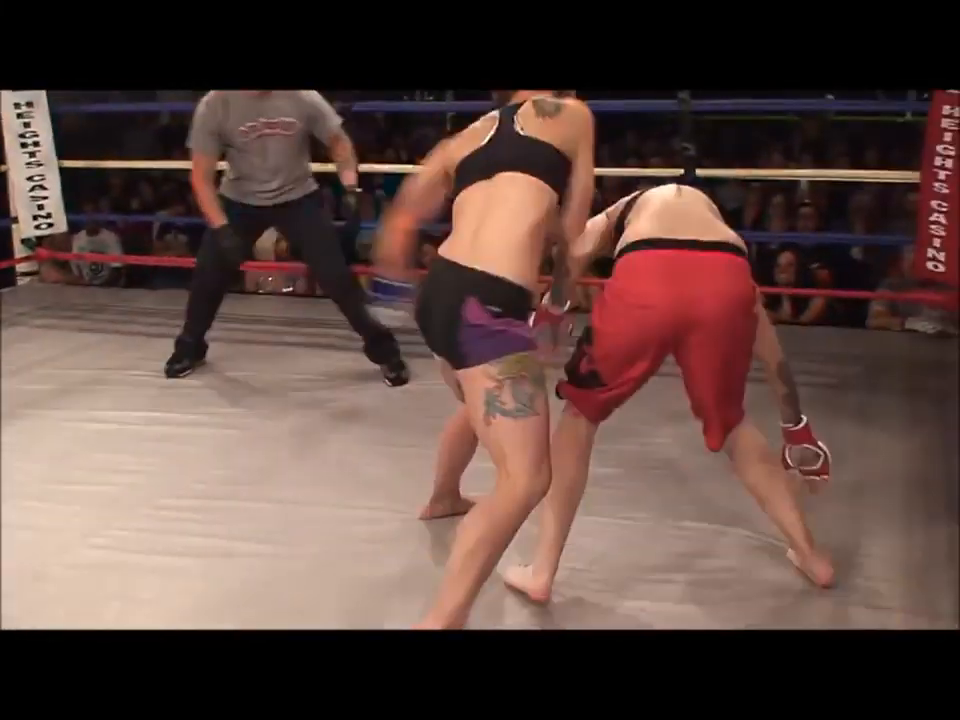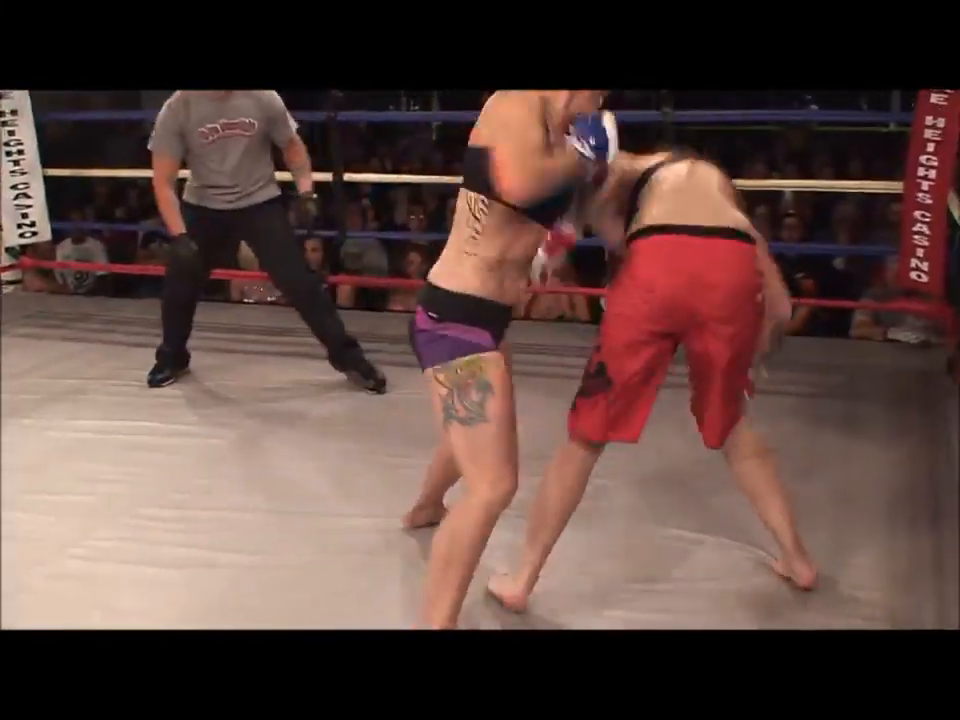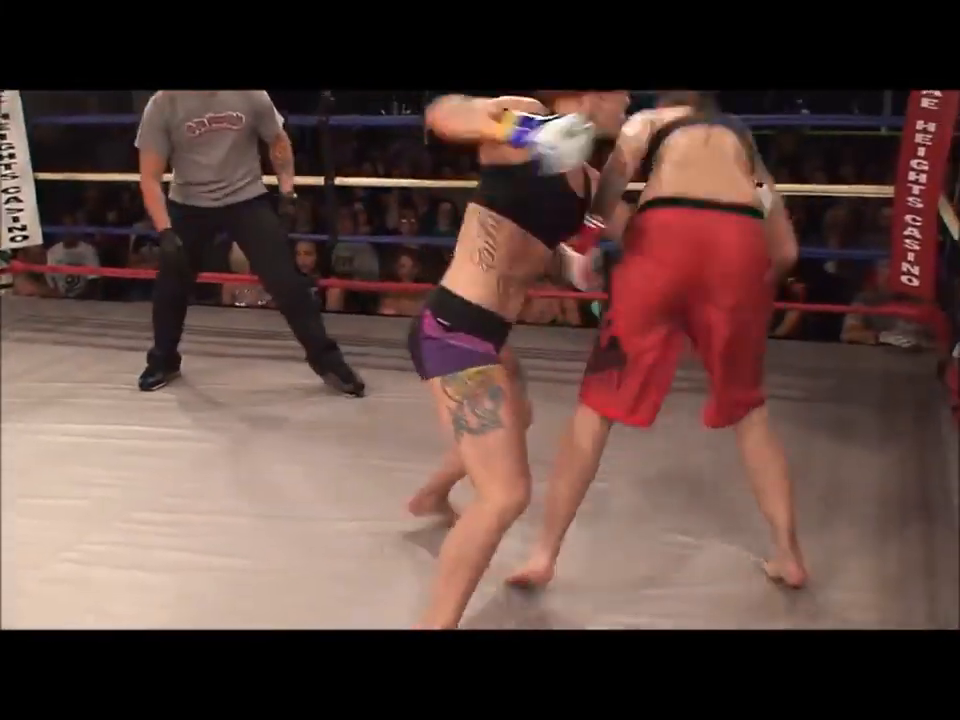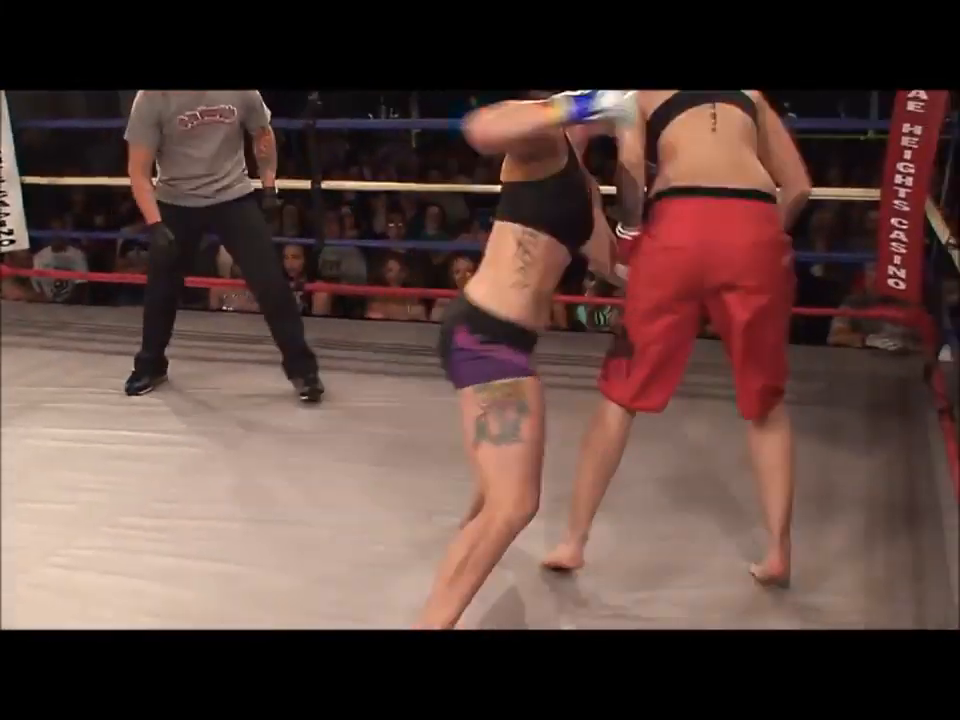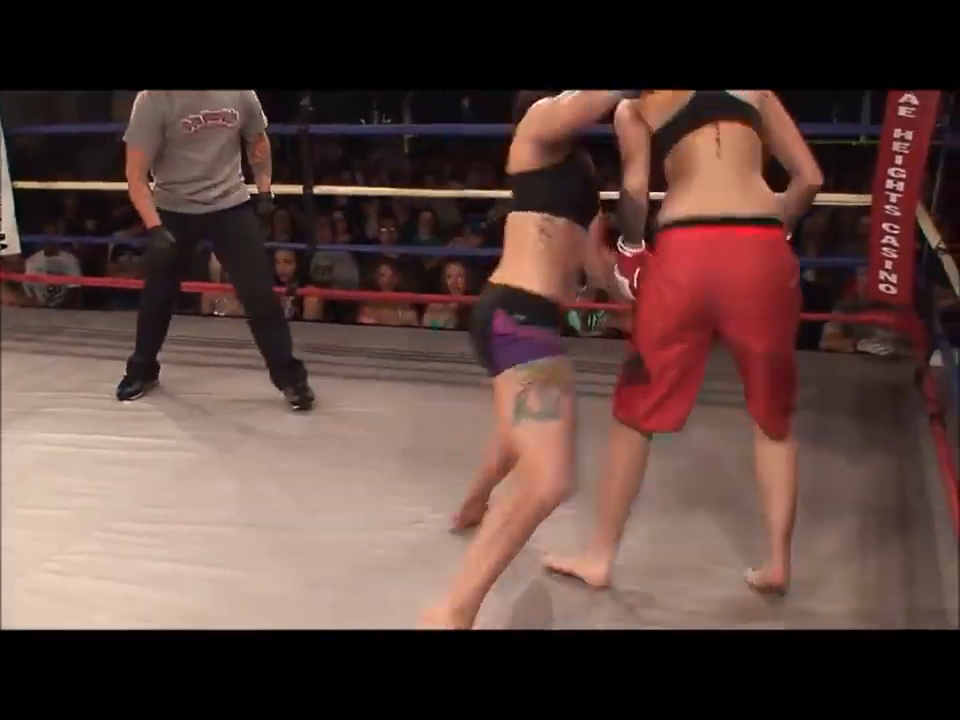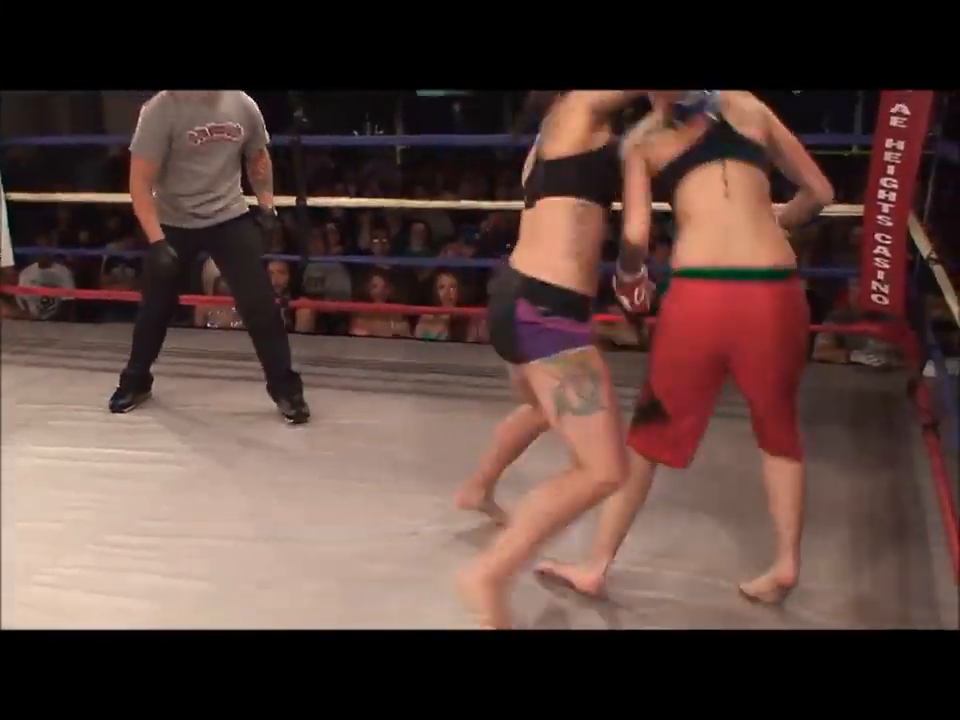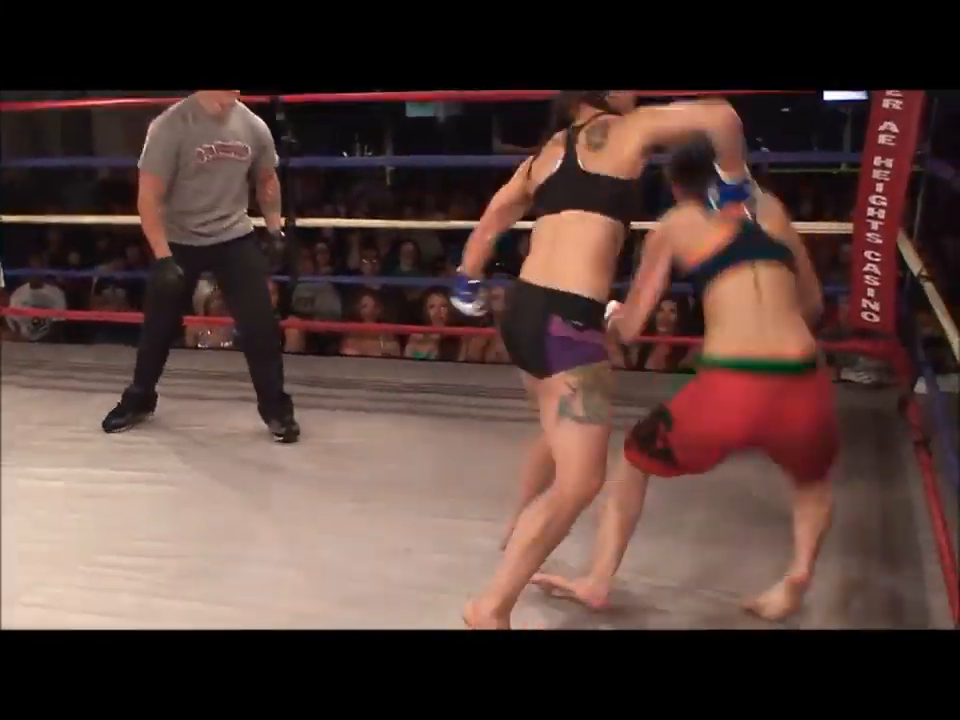
dt=0.1s
person 1, frame 1
left shoulder: (472, 134)
right shoulder: (572, 114)
left elbow: (407, 209)
right elbow: (572, 225)
left wrist: (391, 276)
left hip: (441, 294)
right hip: (487, 304)
left knee: (480, 407)
right knee: (523, 484)
left ankle: (442, 498)
right ankle: (439, 623)
person 1, frame 2
left shoulder: (567, 156)
right shoulder: (514, 103)
right elbow: (519, 186)
right wrist: (584, 146)
left hip: (479, 317)
right hip: (449, 317)
left knee: (484, 427)
right knee: (493, 487)
left ankle: (425, 508)
right ankle: (435, 624)
person 1, frame 3
left shoulder: (583, 180)
right shoulder: (520, 116)
right elbow: (441, 113)
right wrist: (525, 133)
left hip: (480, 325)
right hip: (454, 325)
left knee: (511, 421)
right knee: (506, 494)
left ankle: (430, 496)
right ankle: (434, 623)
person 1, frame 4
left shoulder: (584, 180)
right shoulder: (541, 144)
left elbow: (606, 255)
right elbow: (480, 127)
right wrist: (586, 104)
left hip: (501, 334)
right hip: (480, 336)
left knee: (530, 434)
right knee: (515, 504)
left ankle: (479, 513)
right ankle: (432, 625)
person 1, frame 5
left shoulder: (574, 157)
right shoulder: (544, 124)
left elbow: (590, 250)
right elbow: (566, 112)
left hip: (513, 314)
right hip: (520, 320)
left knee: (529, 428)
right knee: (550, 483)
left ankle: (471, 510)
right ankle: (452, 613)
person 1, frame 6
left shoulder: (542, 145)
right shoulder: (582, 110)
left wrist: (628, 262)
left hip: (512, 297)
right hip: (545, 312)
left knee: (533, 414)
right knee: (604, 470)
left ankle: (480, 495)
right ankle: (490, 572)
person 1, frame 7
left shoulder: (549, 152)
right shoulder: (627, 130)
left elbow: (492, 220)
right elbow: (721, 119)
left wrist: (467, 282)
right wrist: (732, 184)
left hip: (524, 312)
right hip: (564, 322)
left knee: (562, 432)
right knee: (580, 484)
left ankle: (522, 531)
right ankle: (491, 605)
person 2, frame 1
left shoulder: (613, 215)
left elbow: (576, 254)
right elbow: (770, 353)
right wrist: (797, 426)
left hip: (645, 281)
right hip: (723, 279)
left knee: (580, 411)
right knee: (729, 424)
left ankle: (541, 573)
right ankle: (811, 554)
person 2, frame 2
left shoulder: (633, 170)
right shoulder: (724, 186)
left elbow: (610, 184)
right elbow: (780, 308)
right wrist: (742, 365)
left hip: (659, 265)
right hip: (734, 267)
left knee: (589, 428)
right knee: (728, 423)
left ankle: (523, 579)
right ankle: (796, 557)
person 2, frame 3
left shoulder: (644, 122)
right shoulder: (740, 138)
left elbow: (623, 160)
right elbow: (787, 250)
left wrist: (592, 228)
right wrist: (744, 308)
left hip: (665, 236)
right hip: (739, 239)
left knee: (600, 399)
right knee: (745, 404)
left ankle: (542, 555)
right ankle: (789, 557)
person 2, frame 4
left shoulder: (640, 95)
right shoulder: (747, 96)
right elbow: (798, 186)
left wrist: (629, 233)
left hip: (679, 226)
right hip: (753, 227)
left knee: (624, 390)
right knee: (764, 400)
left ankle: (574, 543)
right ankle: (778, 554)
person 2, frame 5
left shoulder: (636, 105)
right shoulder: (754, 93)
left elbow: (635, 189)
right elbow: (811, 178)
left wrist: (630, 250)
left hip: (685, 254)
right hip: (759, 252)
left knee: (637, 411)
right knee: (774, 418)
left ankle: (597, 557)
right ankle: (778, 561)
person 2, frame 6
left shoulder: (644, 137)
right shoulder: (746, 107)
right elbow: (820, 191)
left hip: (702, 300)
right hip: (775, 294)
left knee: (649, 439)
right knee: (778, 438)
left ankle: (594, 567)
right ankle: (786, 562)
person 2, frame 7
left shoulder: (673, 228)
right shoulder: (769, 207)
left elbow: (630, 324)
right elbow: (813, 303)
left wrist: (613, 316)
left hip: (730, 391)
right hip: (803, 389)
left knee: (639, 453)
right knee: (812, 481)
left ankle: (596, 582)
right ankle: (799, 572)
person 3, frame 1
left shoulder: (302, 98)
right shoulder: (214, 106)
left elbow: (338, 142)
right elbow: (201, 176)
left wrist: (350, 188)
right wrist: (221, 228)
left hip: (299, 198)
right hip: (240, 201)
left knee: (336, 275)
right knee: (208, 275)
left ankle: (382, 349)
right ankle: (190, 348)
person 3, frame 2
left shoulder: (263, 99)
right shoulder: (176, 110)
left elbow: (293, 147)
right elbow: (163, 180)
left wrist: (306, 195)
right wrist: (180, 236)
left hip: (261, 203)
right hip: (203, 208)
left knee: (299, 282)
right knee: (179, 285)
left ankle: (348, 357)
right ankle: (172, 358)
person 3, frame 3
left shoulder: (250, 96)
right shoulder: (162, 105)
left elbow: (279, 142)
right elbow: (150, 176)
left wrist: (287, 193)
right wrist: (165, 231)
left hip: (247, 200)
right hip: (189, 206)
left knee: (286, 281)
right knee: (169, 286)
left ankle: (326, 360)
right ankle: (163, 361)
person 3, frame 4
left shoulder: (243, 93)
right shoulder: (152, 98)
left elbow: (263, 135)
right elbow: (138, 169)
left wrist: (269, 186)
right wrist: (154, 224)
left hip: (236, 199)
right hip: (176, 205)
left knee: (271, 284)
right knee: (161, 288)
left ankle: (301, 367)
right ankle: (151, 365)
person 3, frame 5
left shoulder: (241, 95)
right shoulder: (154, 100)
left elbow: (258, 142)
right elbow: (135, 172)
left wrist: (265, 192)
right wrist: (154, 228)
left hip: (231, 206)
right hip: (173, 211)
left knee: (260, 293)
right knee: (157, 294)
left ankle: (290, 376)
right ankle: (142, 370)
person 3, frame 6
left shoulder: (244, 106)
right shoulder: (161, 111)
left elbow: (259, 157)
right elbow: (140, 185)
left wrist: (267, 209)
right wrist: (157, 242)
left hip: (232, 220)
right hip: (174, 225)
left knee: (261, 305)
right knee: (155, 308)
left ankle: (285, 389)
right ankle: (134, 383)
person 3, frame 7
left shoulder: (253, 127)
right shoulder: (169, 127)
left elbow: (267, 179)
right elbow: (149, 200)
left wrist: (274, 230)
right wrist: (164, 259)
left hip: (235, 239)
right hip: (178, 243)
left knee: (260, 325)
right knee: (159, 327)
left ankle: (275, 408)
right ankle: (138, 401)
